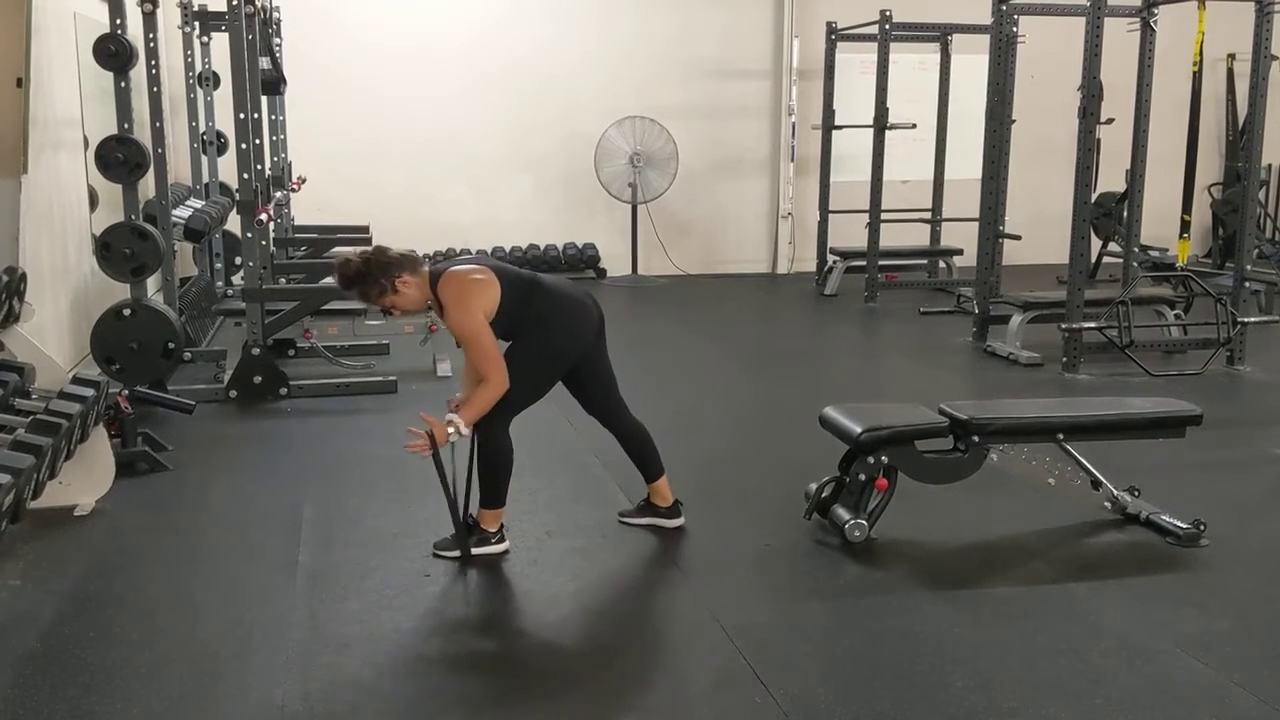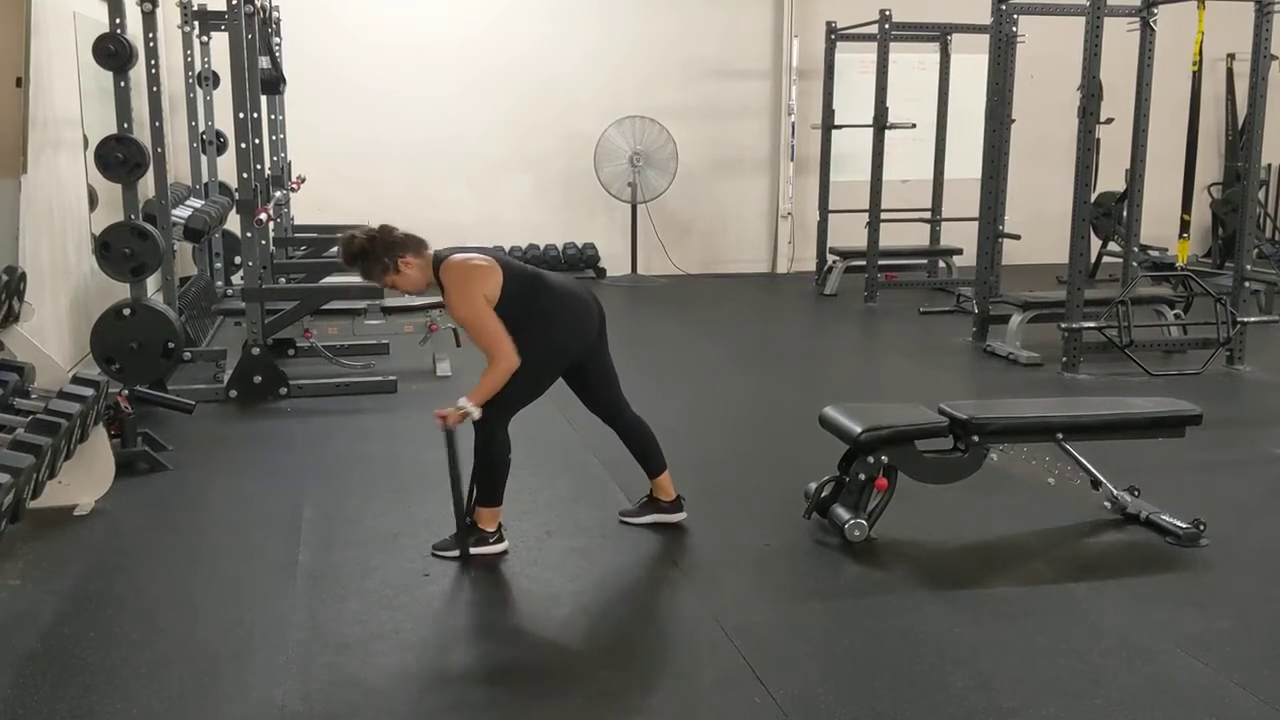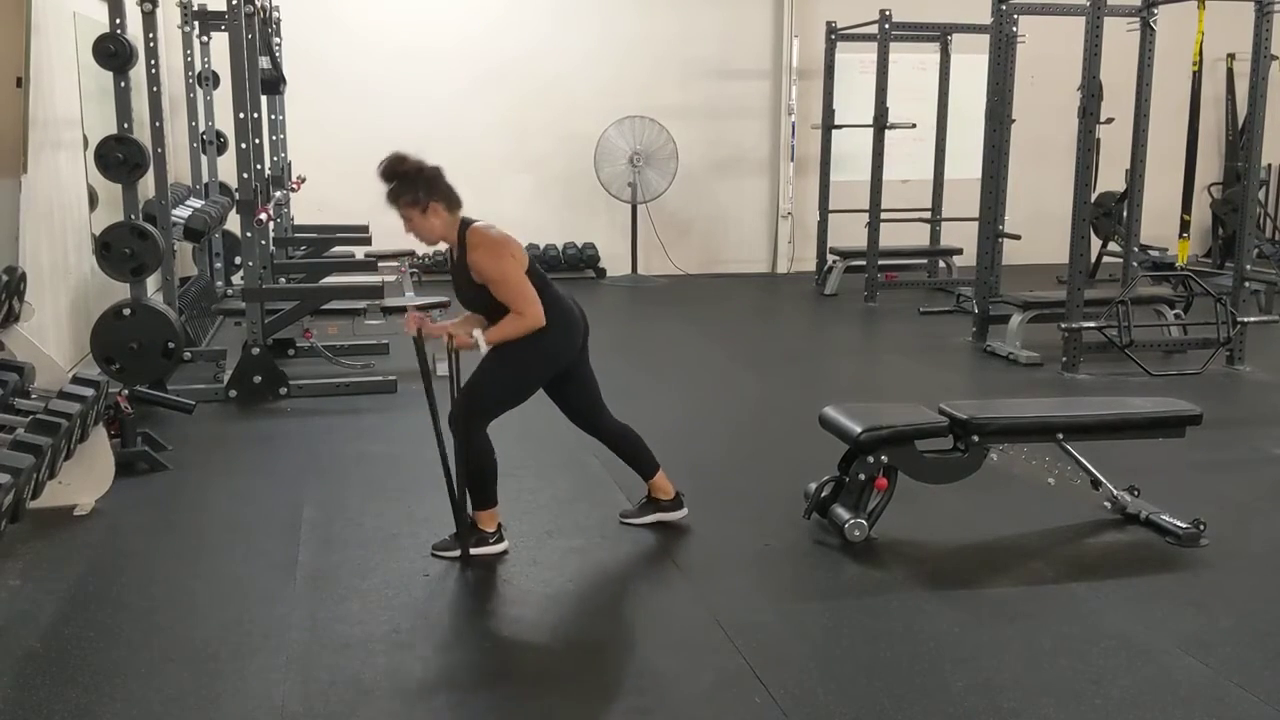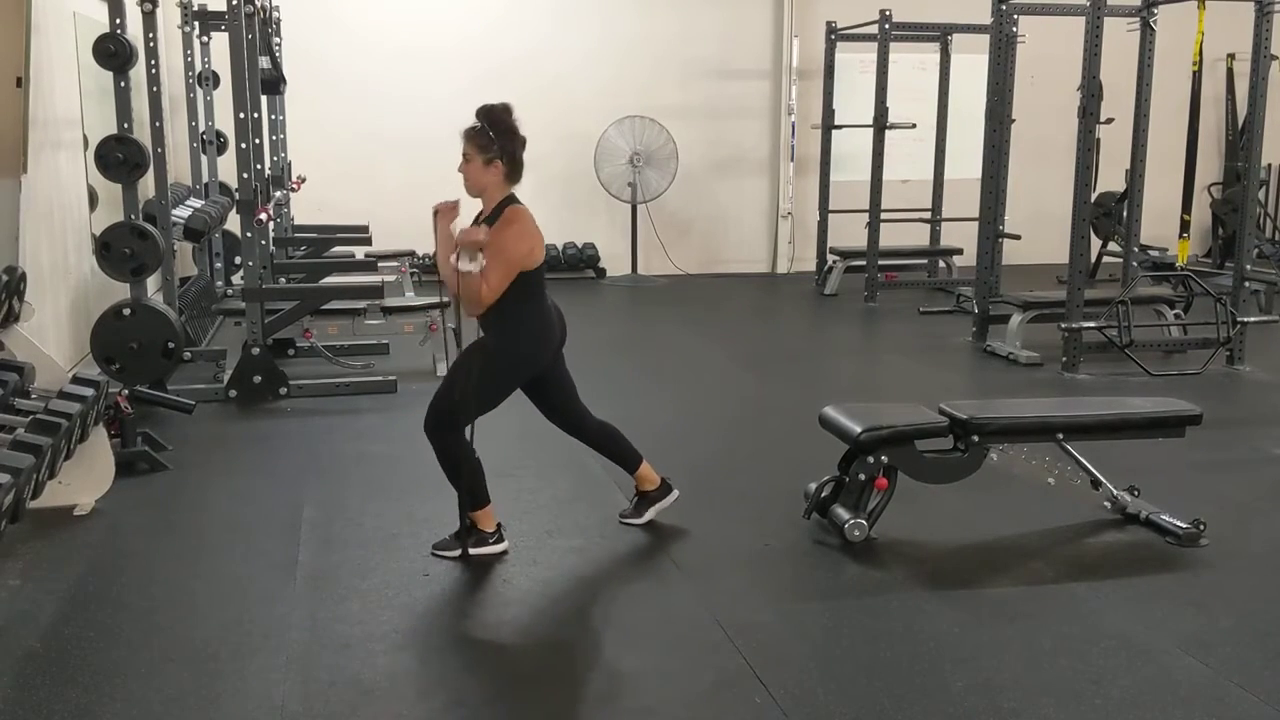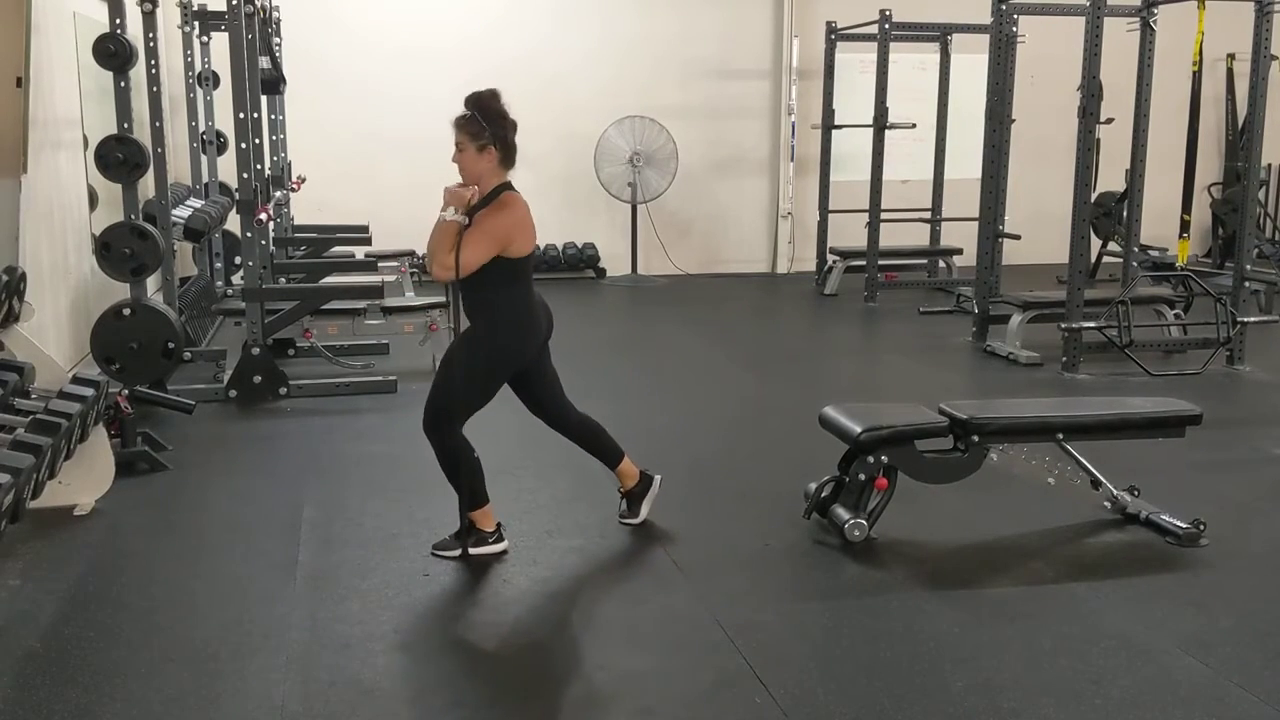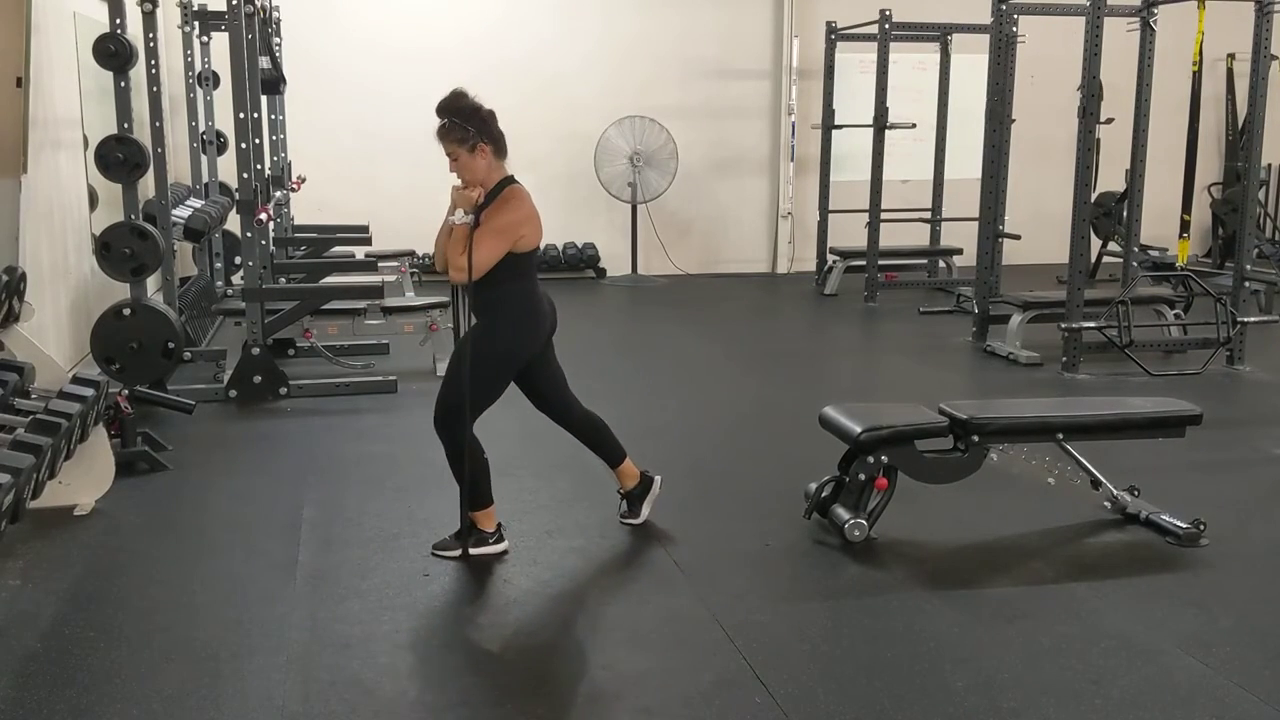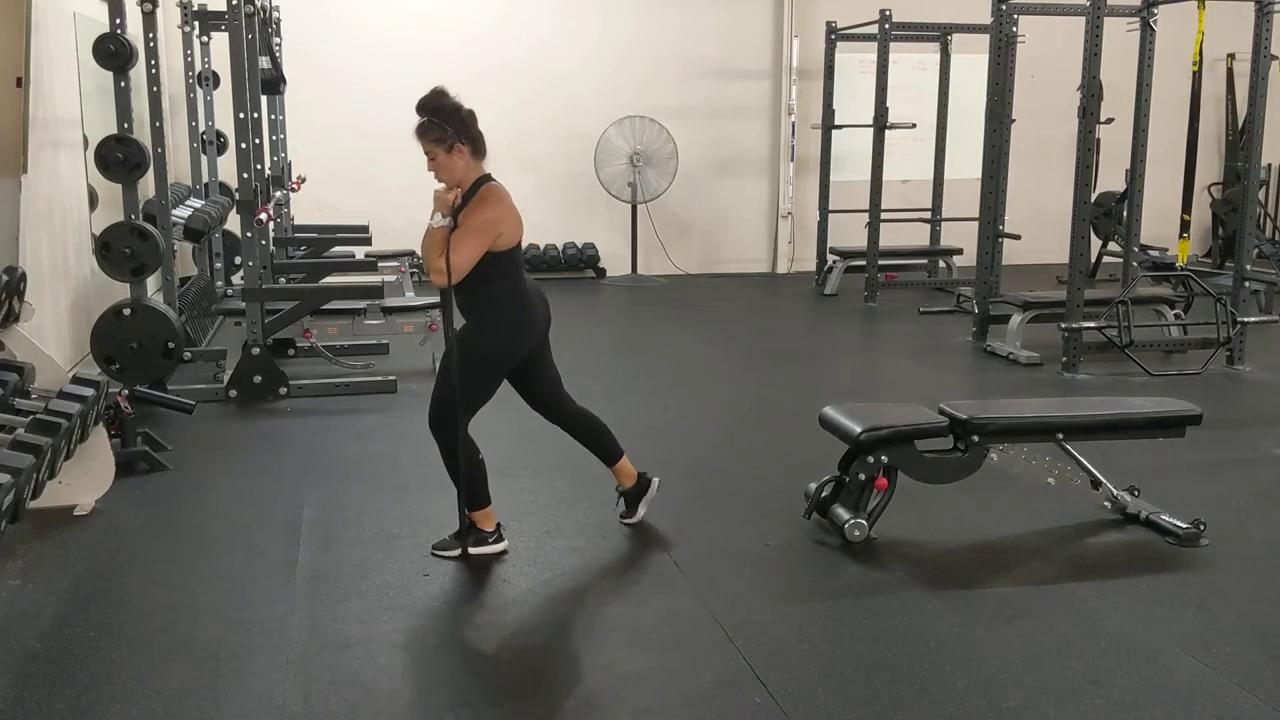
dt=0.4s
person 1, frame 1
left shoulder: (457, 302)
right shoulder: (447, 279)
left elbow: (497, 381)
right elbow: (483, 360)
left wrist: (453, 427)
right wrist: (464, 402)
left hip: (560, 328)
right hip: (580, 312)
left knee: (491, 418)
right knee: (610, 411)
left ankle: (489, 531)
right ankle: (664, 503)
person 1, frame 2
left shoulder: (458, 286)
right shoulder: (452, 265)
left elbow: (507, 358)
left wrist: (467, 407)
right wrist: (489, 386)
left hip: (561, 326)
right hip: (579, 309)
left knee: (489, 417)
right knee: (612, 407)
left ankle: (486, 531)
right ankle: (666, 498)
person 1, frame 3
left shoulder: (482, 248)
right shoulder: (464, 242)
left elbow: (530, 316)
right elbow: (491, 314)
left wrist: (474, 338)
right wrist: (436, 326)
left hip: (547, 337)
right hip: (564, 328)
left knee: (466, 419)
right knee: (594, 417)
left ankle: (488, 532)
right ankle: (665, 495)
person 1, frame 4
left shoulder: (511, 227)
right shoulder: (489, 215)
left elbow: (474, 302)
right elbow: (456, 285)
left wrist: (470, 254)
right wrist: (444, 233)
left hip: (517, 342)
right hip: (535, 333)
left knee: (441, 424)
right knee: (573, 417)
left ankle: (485, 531)
right ankle: (653, 485)
person 1, frame 5
left shoulder: (503, 213)
right shoulder: (484, 200)
left elbow: (444, 268)
right elbow: (433, 257)
left wrist: (453, 213)
right wrist: (452, 210)
left hip: (501, 334)
right hip: (521, 326)
left knee: (440, 422)
right knee: (556, 410)
left ankle: (484, 531)
right ankle: (636, 481)
person 1, frame 6
left shoulder: (511, 206)
right shoulder: (485, 196)
left elbow: (462, 271)
right elbow: (442, 261)
left wrist: (462, 213)
right wrist: (456, 211)
left hip: (507, 330)
right hip: (524, 322)
left knee: (451, 422)
right knee: (562, 406)
left ankle: (485, 531)
right ankle: (636, 482)
person 1, frame 7
left shoulder: (488, 205)
right shoulder: (467, 196)
left elbow: (443, 274)
right elbow: (432, 262)
left wrist: (442, 217)
right wrist: (442, 215)
left hip: (499, 329)
right hip: (520, 318)
left knee: (446, 421)
right knee: (558, 405)
left ankle: (484, 531)
right ankle: (633, 481)
